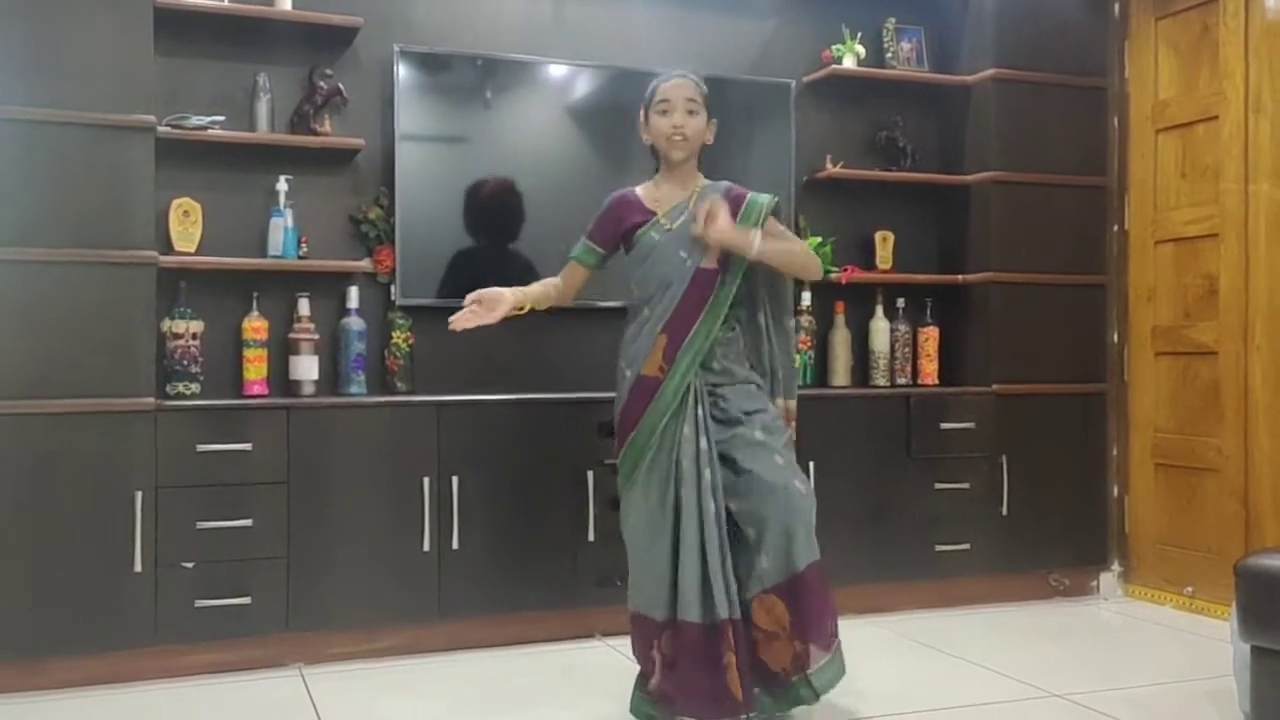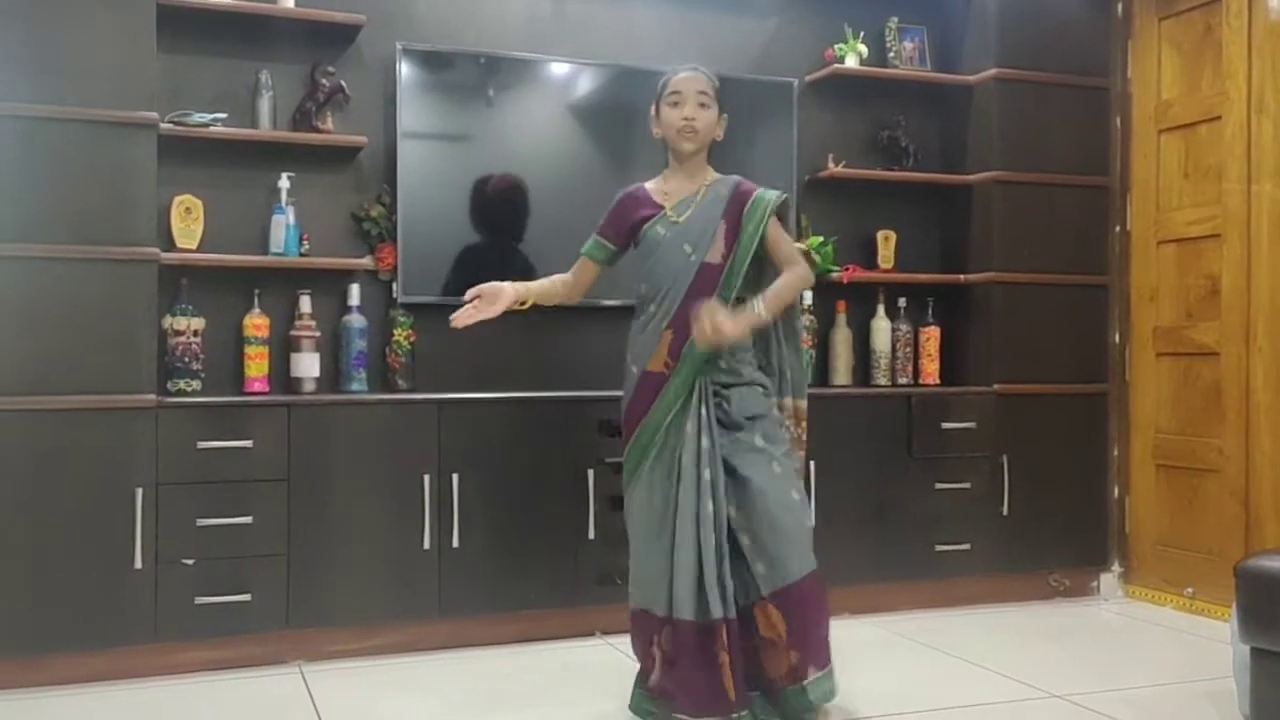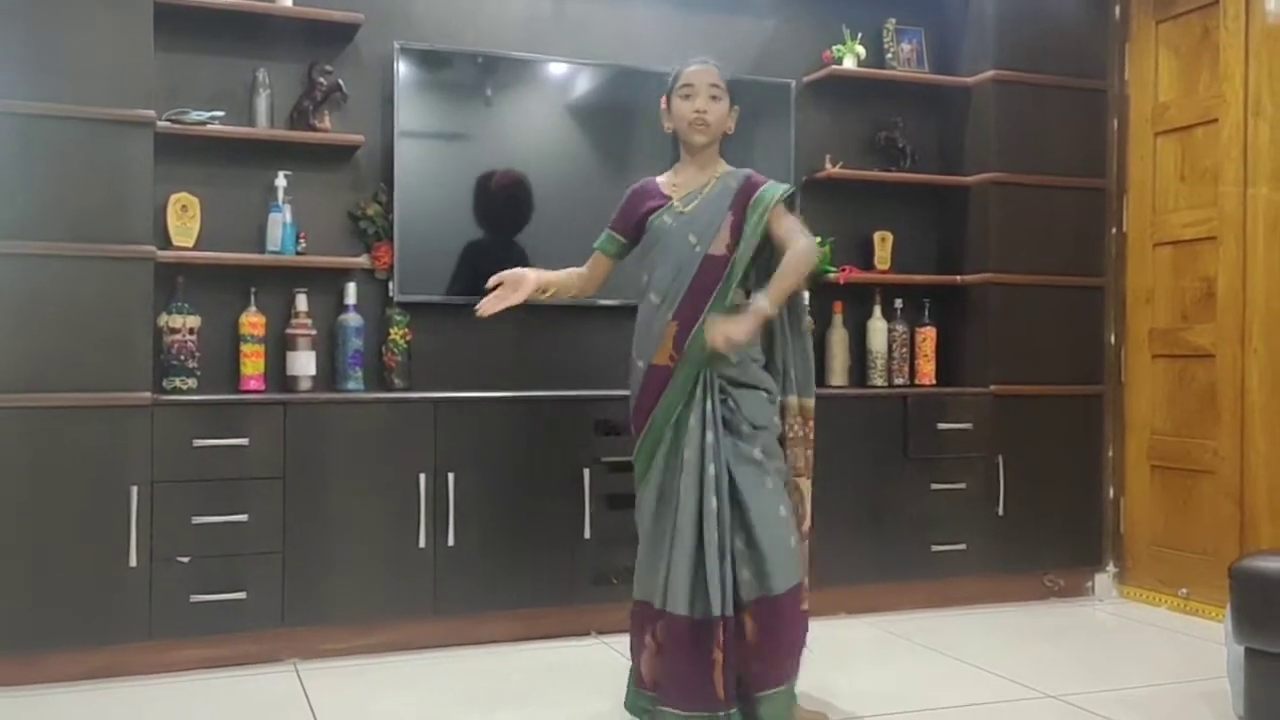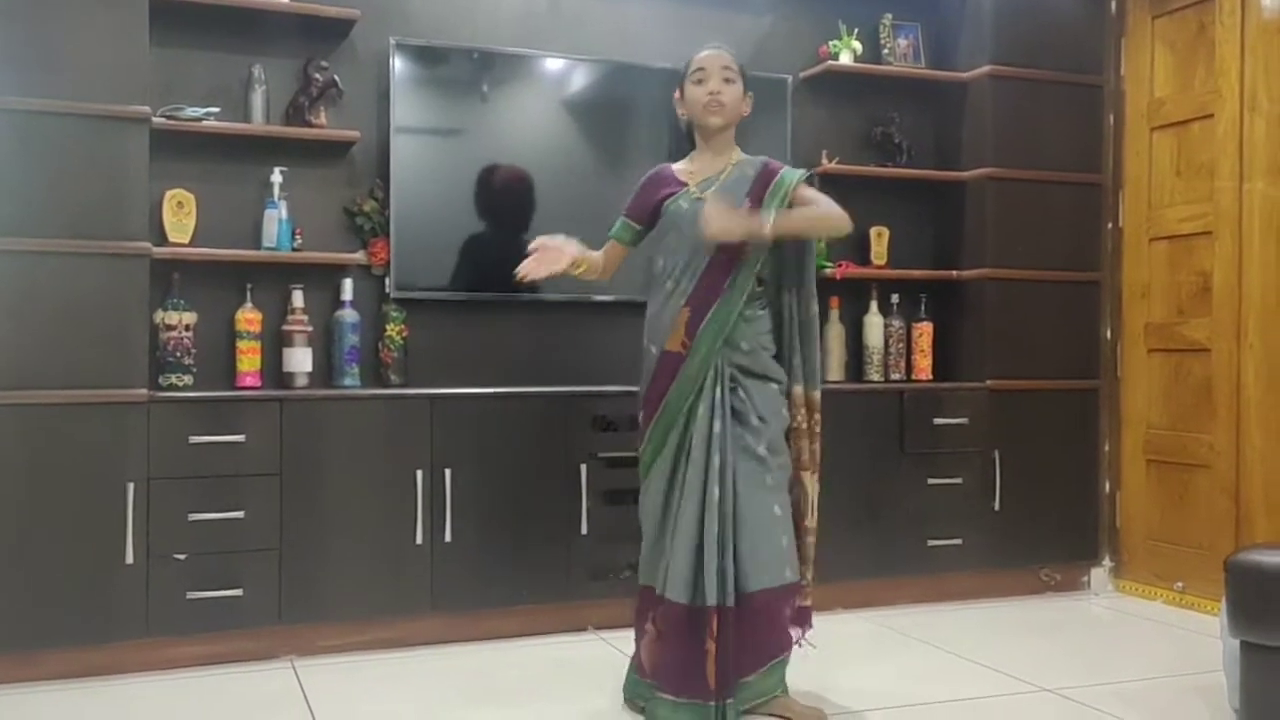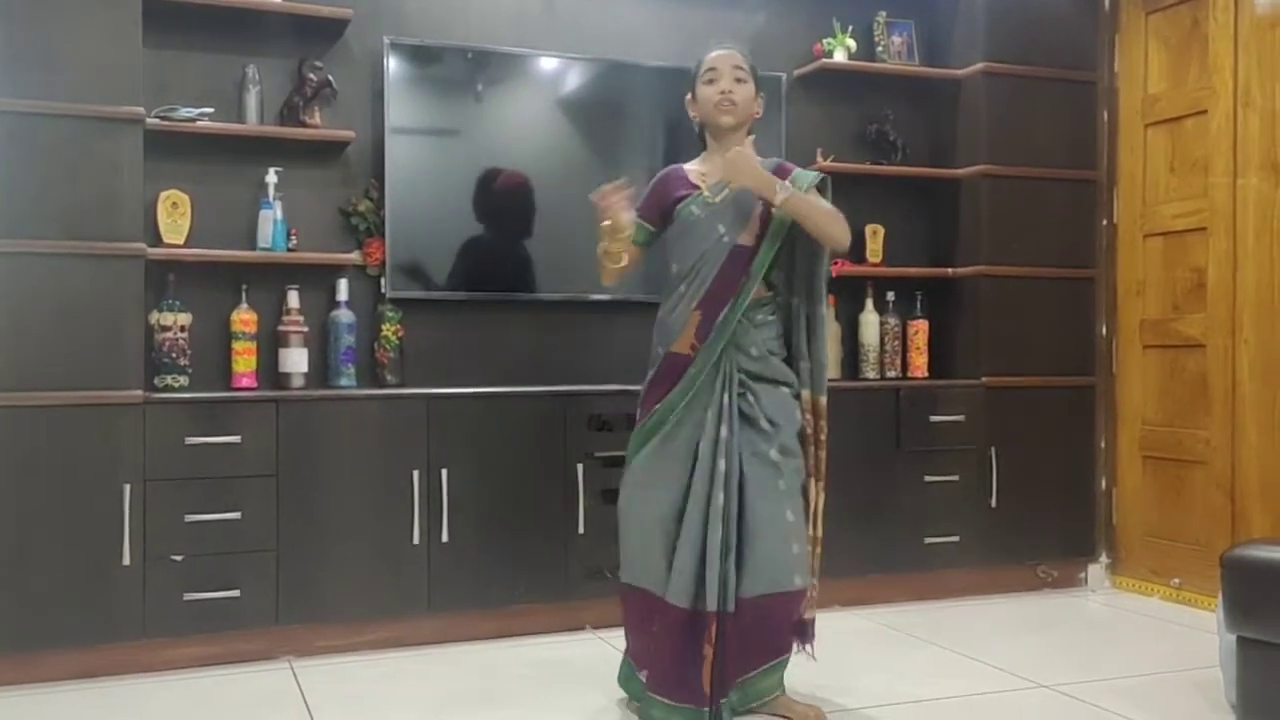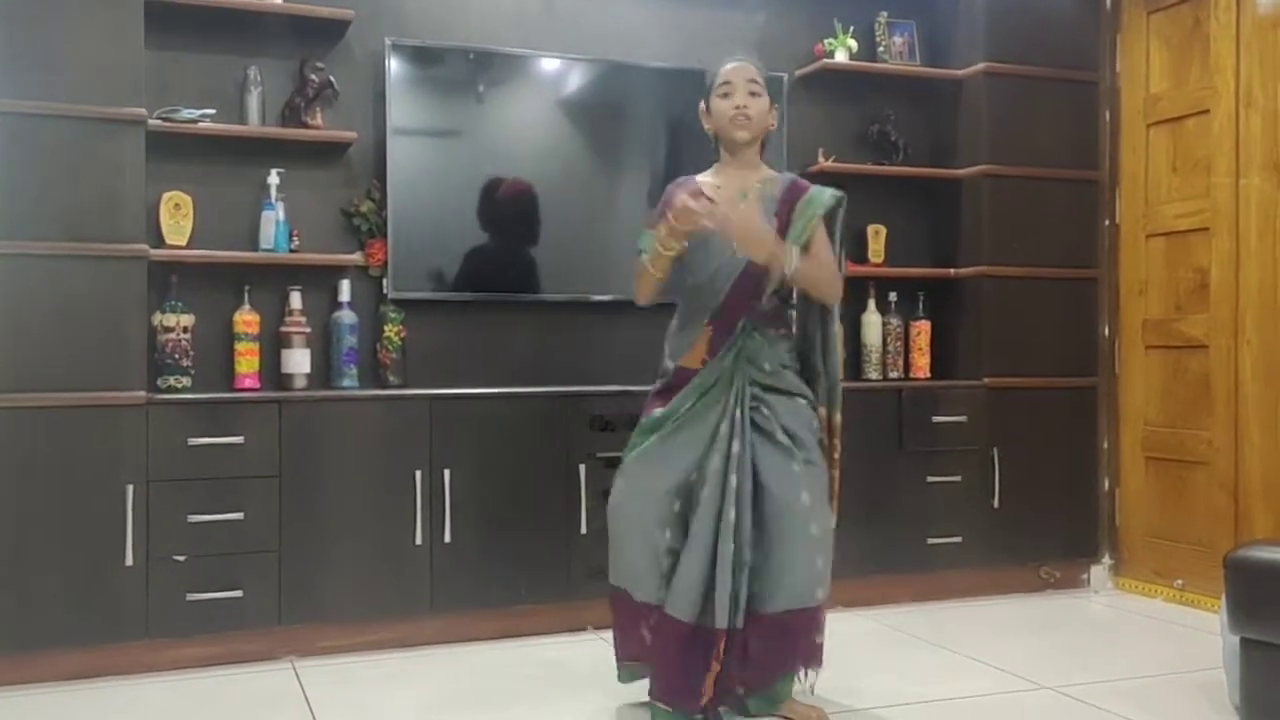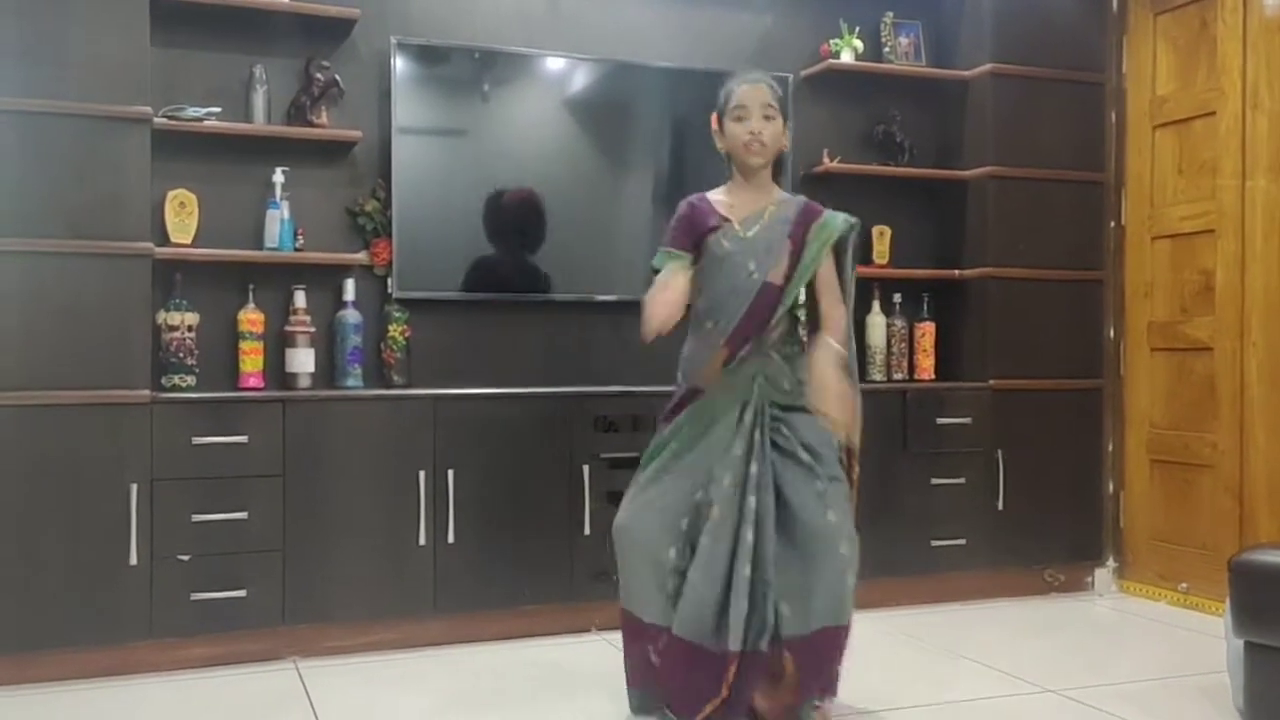
dt=0.1s
person 1, frame 1
left shoulder: (735, 205)
right shoulder: (625, 208)
left elbow: (810, 268)
right elbow: (564, 285)
left wrist: (742, 240)
right wrist: (514, 298)
left hip: (732, 386)
right hip: (657, 394)
left knee: (779, 500)
right knee: (668, 526)
left ankle: (778, 667)
person 1, frame 2
left shoulder: (745, 199)
right shoulder: (634, 203)
left elbow: (799, 269)
right elbow: (576, 282)
left wrist: (744, 319)
right wrist: (519, 293)
left hip: (737, 384)
right hip: (663, 388)
left knee: (768, 513)
right knee: (670, 523)
person 1, frame 3
left shoulder: (753, 191)
right shoulder: (645, 197)
left elbow: (804, 251)
right elbow: (591, 277)
left wrist: (750, 316)
right wrist: (540, 280)
left hip: (742, 382)
right hip: (669, 382)
left knee: (759, 519)
right knee: (676, 518)
person 1, frame 4
left shoulder: (769, 178)
right shoulder: (658, 183)
left elbow: (836, 223)
right elbow: (608, 265)
left wrist: (756, 224)
right wrist: (576, 253)
left hip: (750, 371)
right hip: (676, 369)
left knee: (756, 512)
right knee: (679, 509)
person 1, frame 5
left shoulder: (782, 177)
right shoulder: (671, 182)
left elbow: (839, 237)
right elbow: (615, 268)
left wrist: (766, 187)
right wrist: (615, 229)
left hip: (760, 371)
right hip: (685, 370)
left knee: (765, 512)
right knee: (661, 507)
person 1, frame 6
left shoulder: (798, 198)
right shoulder: (683, 195)
left elbow: (828, 288)
right elbow: (644, 286)
left wrist: (769, 246)
right wrist: (672, 234)
left hip: (772, 385)
right hip: (694, 385)
left knee: (788, 524)
right knee: (643, 508)
person 1, frame 7
left shoulder: (809, 220)
right shoulder: (696, 213)
left elbow: (835, 315)
right elbow: (661, 304)
left wrist: (829, 366)
right wrist: (667, 297)
left hip: (787, 403)
right hip: (709, 403)
left knee: (817, 540)
right knee: (648, 527)
